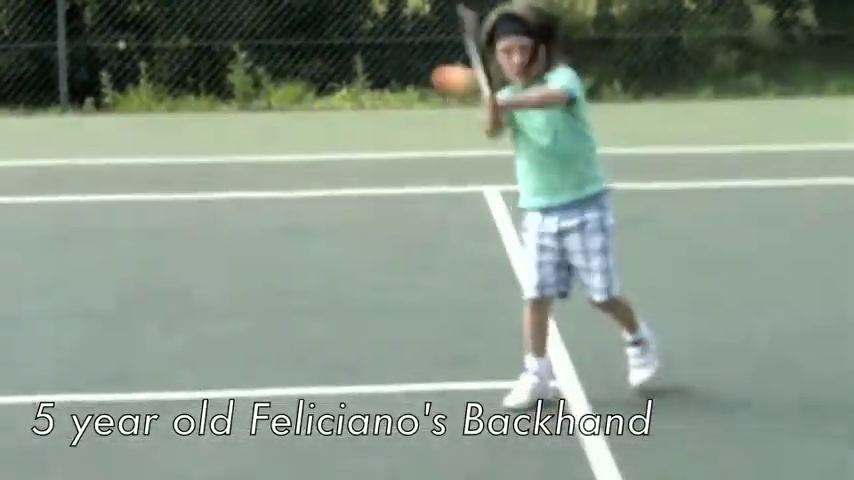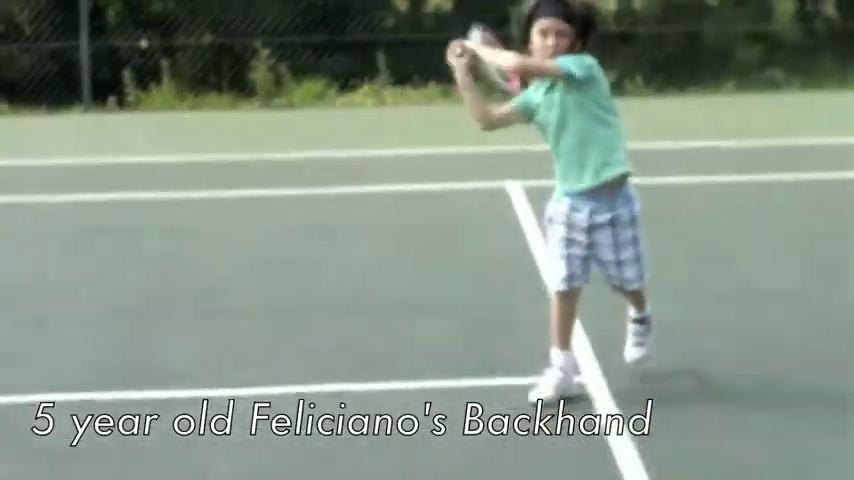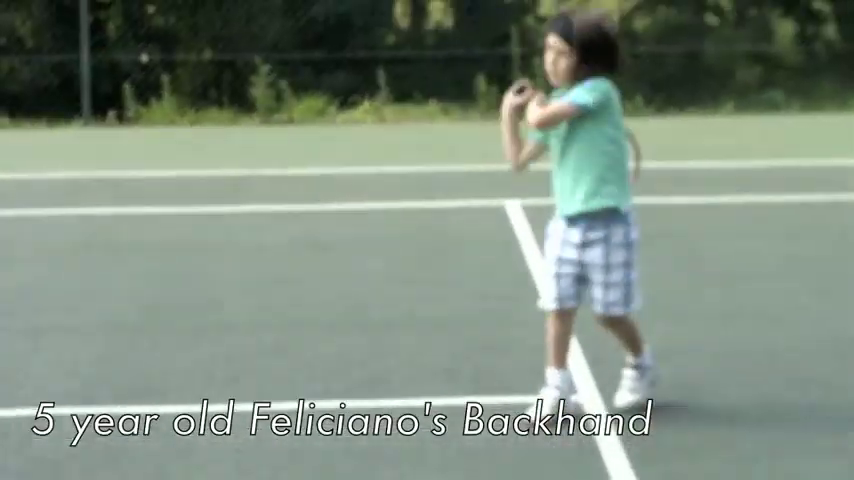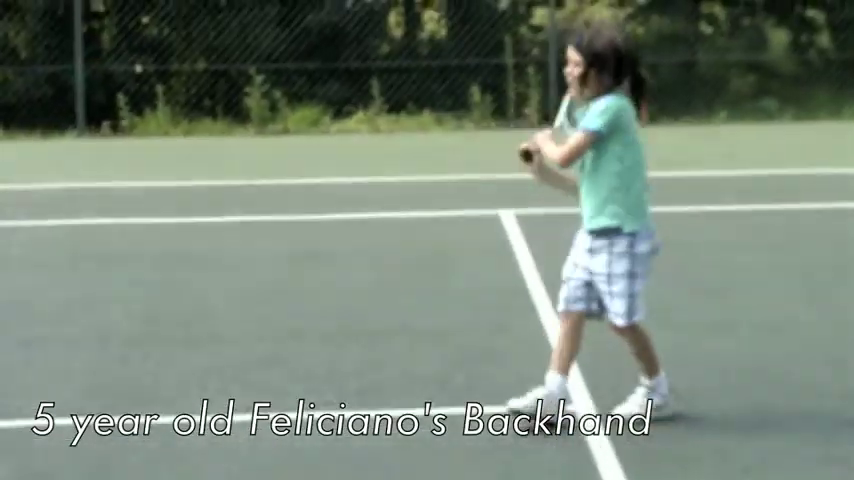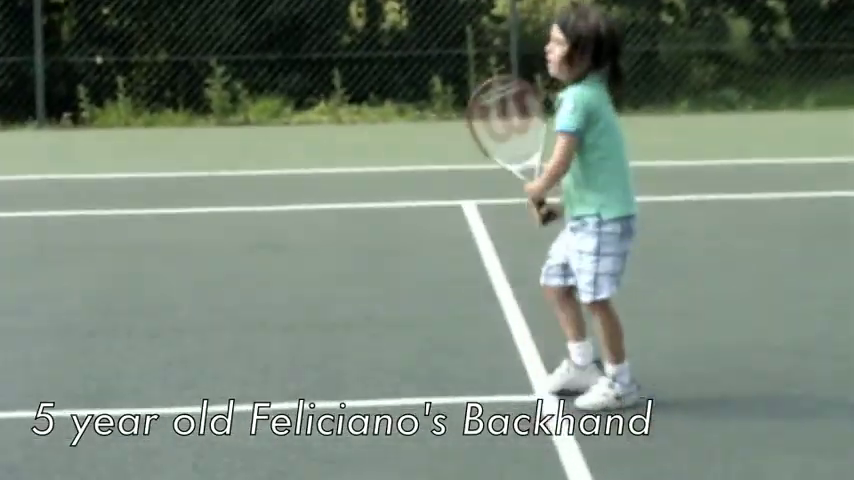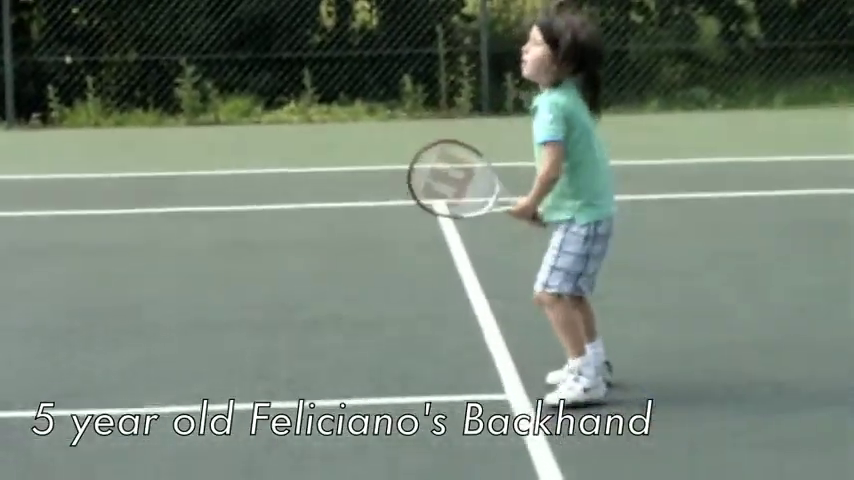
dt=0.2s
person 1, frame 1
left shoulder: (562, 79)
right shoulder: (504, 99)
left elbow: (556, 96)
right elbow: (492, 128)
left wrist: (518, 98)
right wrist: (494, 107)
left hip: (584, 209)
right hip: (540, 214)
left knee: (602, 296)
right knee: (536, 298)
left ankle: (638, 340)
right ankle: (536, 374)
person 1, frame 2
left shoulder: (585, 67)
right shoulder: (536, 93)
left elbow: (516, 65)
right elbow: (486, 119)
left wrist: (480, 48)
right wrist: (463, 71)
left hip: (610, 198)
right hip: (568, 202)
left knee: (626, 282)
right knee: (563, 288)
left ankle: (639, 318)
right ankle: (561, 371)
person 1, frame 3
left shoulder: (597, 91)
right shoulder: (561, 104)
left elbow: (540, 120)
right elbow: (518, 160)
left wrist: (532, 102)
right wrist: (509, 111)
left hip: (607, 223)
right hip: (566, 224)
left knee: (612, 312)
right knee: (558, 307)
left ankle: (640, 364)
right ankle: (557, 389)
person 1, frame 4
left shoulder: (610, 108)
right shoulder: (597, 111)
left elbow: (565, 158)
right elbow: (579, 182)
left wrist: (544, 143)
right wrist: (540, 156)
left hip: (620, 236)
right hip: (593, 233)
left knee: (624, 321)
right knee: (570, 312)
left ankle: (656, 391)
right ankle: (552, 393)
person 1, frame 5
left shoulder: (577, 98)
right shoulder: (589, 93)
left elbow: (561, 161)
left wrist: (537, 186)
right wrist: (550, 194)
left hip: (603, 216)
right hip: (586, 213)
left knee: (593, 297)
right knee: (554, 284)
left ankle: (620, 381)
right ankle: (580, 361)
person 1, frame 6
left shoulder: (552, 105)
right shoulder: (565, 97)
left elbow: (551, 168)
left wrist: (530, 203)
right wrist: (541, 203)
left hip: (580, 216)
right hip: (587, 211)
left knee: (549, 293)
right knee: (571, 292)
left ankle: (587, 374)
right ankle: (593, 362)
